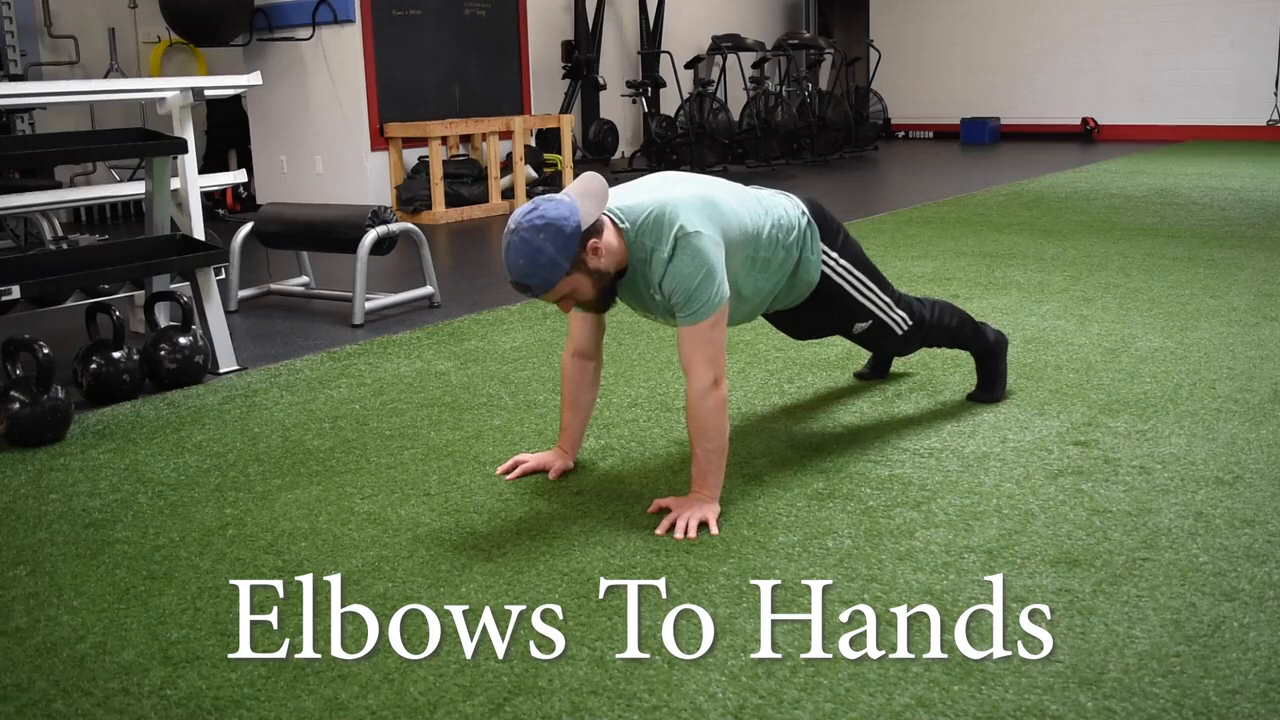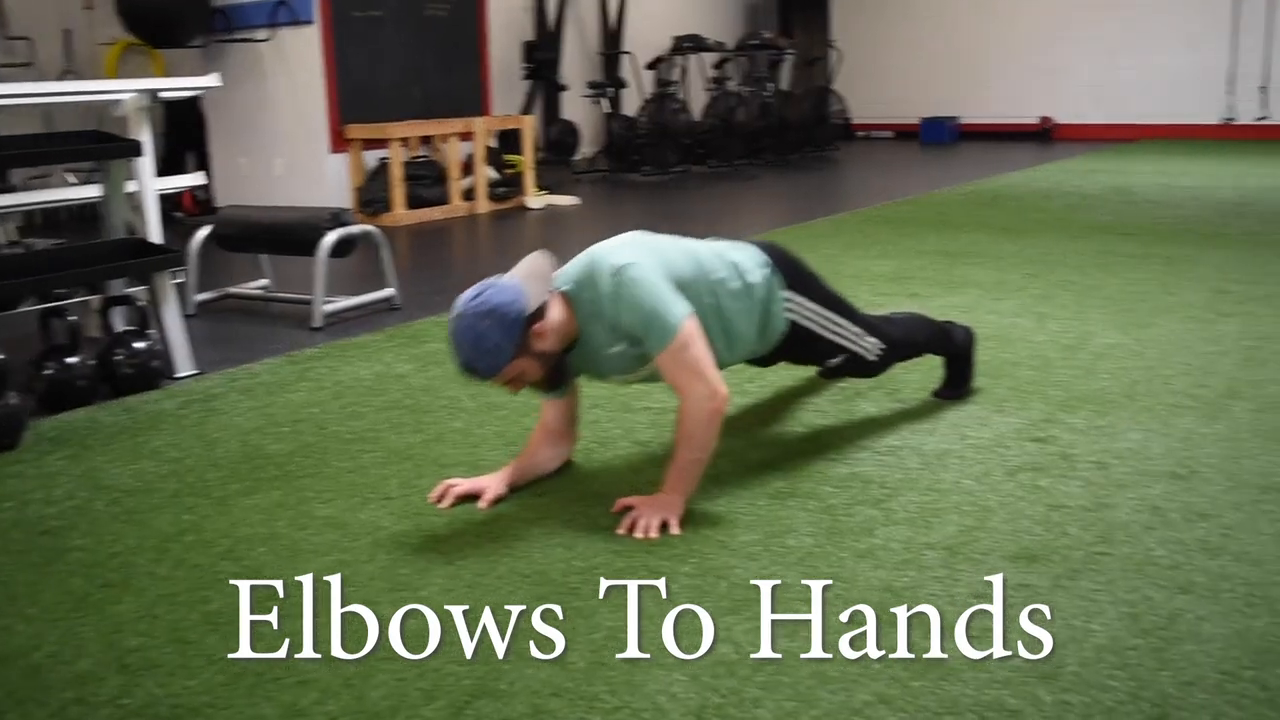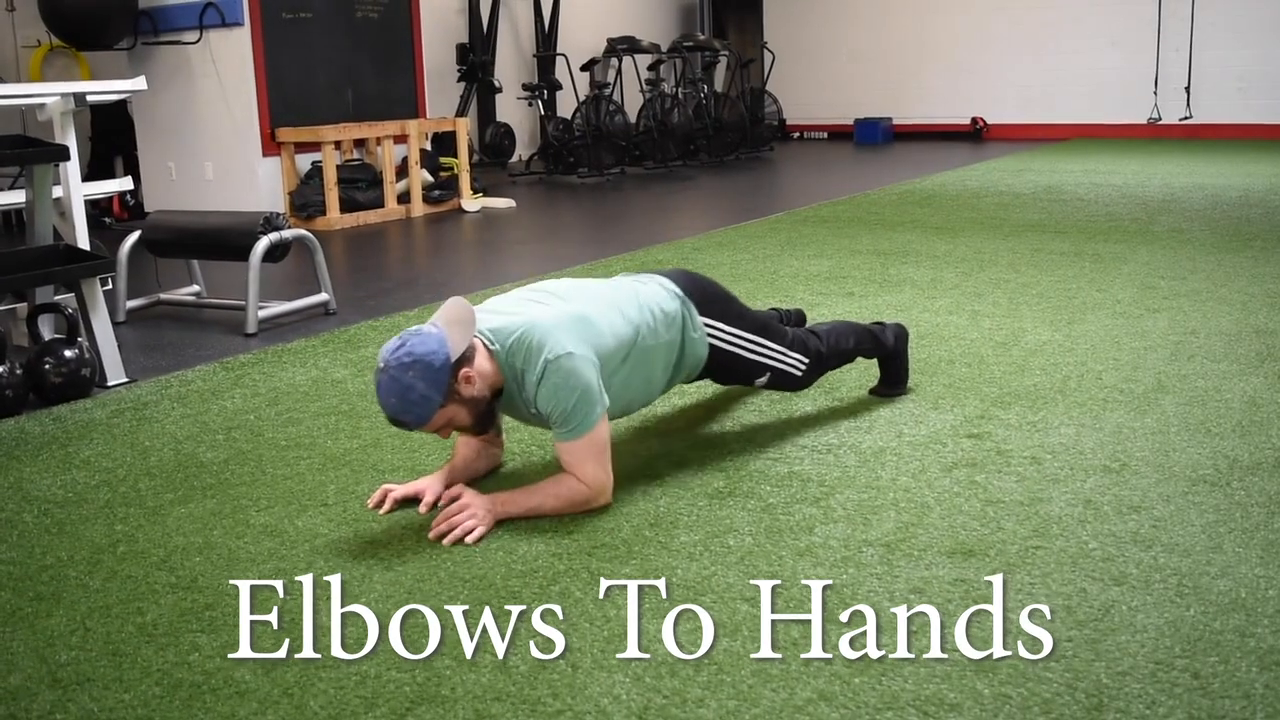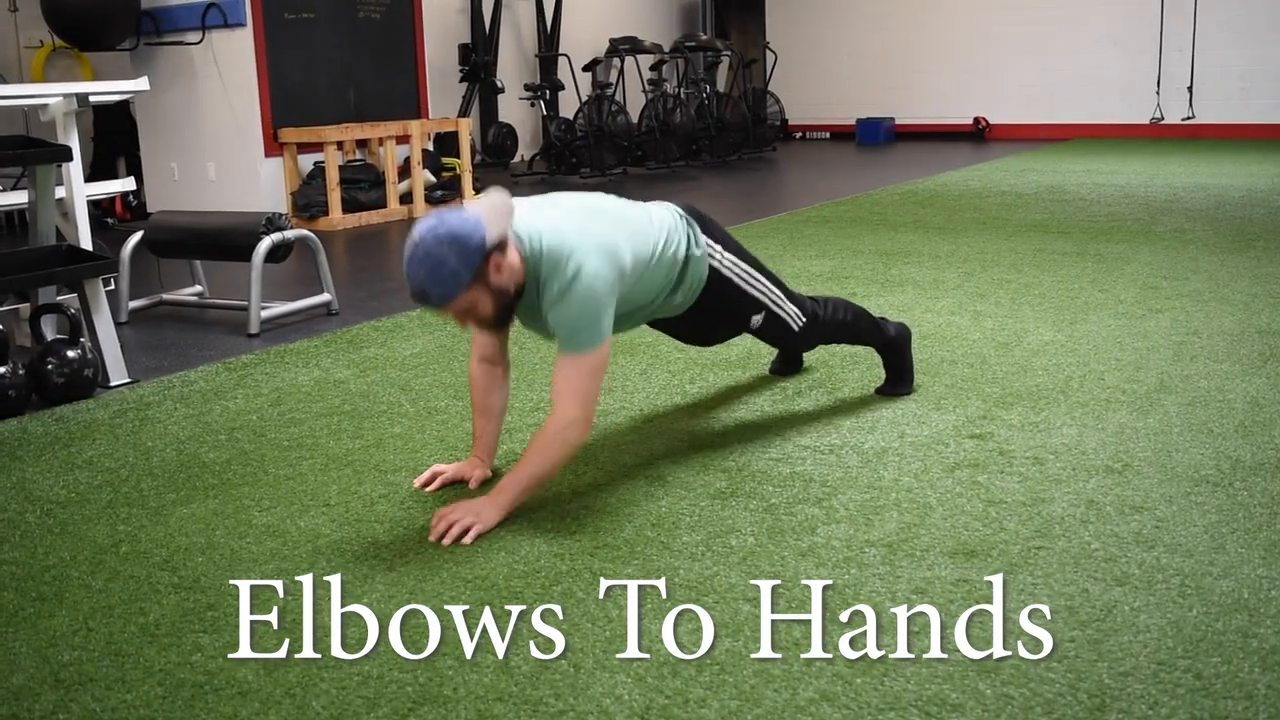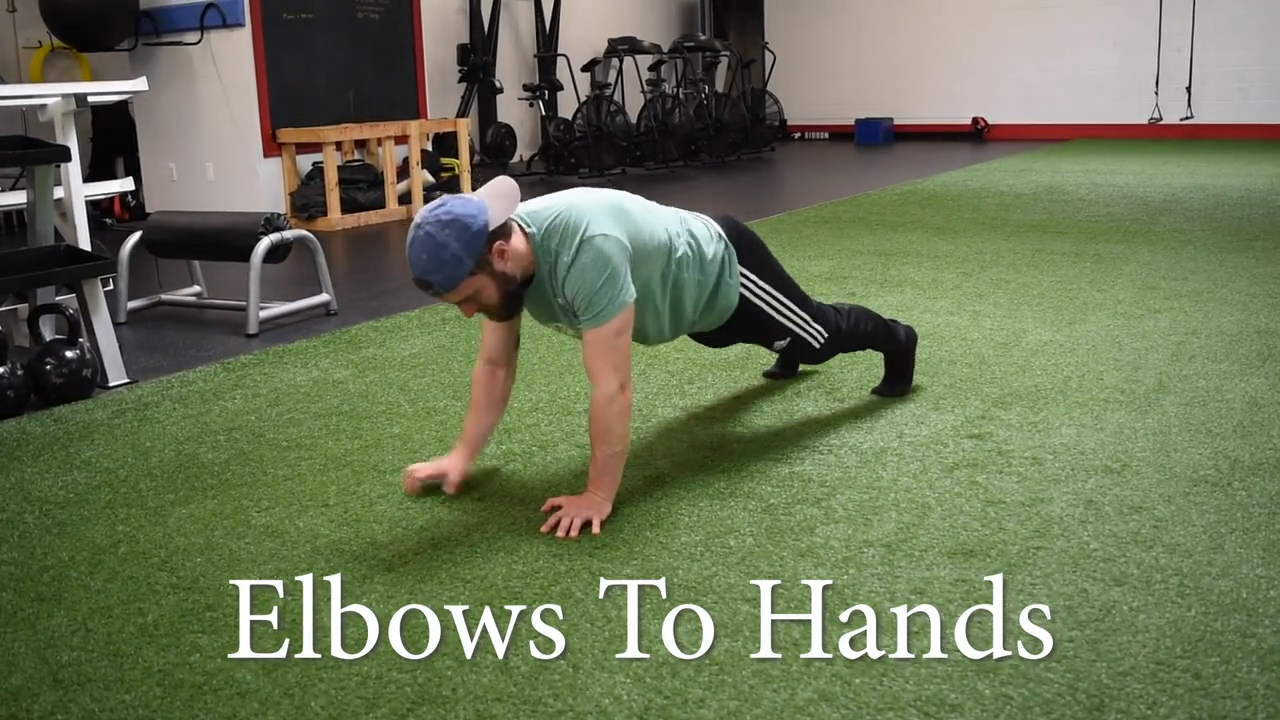
dt=1s
person 1, frame 1
left shoulder: (681, 242)
right shoulder: (581, 239)
left elbow: (707, 382)
right elbow: (582, 356)
left wrist: (705, 496)
right wrist: (565, 450)
left hip: (803, 247)
right hip: (760, 267)
left knee: (902, 324)
right knee: (822, 330)
left ankle: (984, 344)
right ankle: (883, 355)
person 1, frame 2
left shoulder: (623, 286)
right shoulder: (546, 327)
left elbow: (708, 396)
right elbow: (558, 435)
left wrist: (670, 499)
right wrist: (506, 475)
left hip: (767, 291)
right hip: (737, 321)
left knee: (871, 350)
left ankle: (952, 341)
right ankle: (834, 341)
person 1, frame 3
left shoulder: (553, 364)
right shoulder: (464, 347)
left elbow: (593, 486)
right elbow: (486, 446)
left wrist: (493, 507)
right wrist: (440, 477)
left hip: (689, 316)
right hip: (646, 299)
left knee: (803, 361)
left ankle: (885, 341)
right ankle: (782, 318)
person 1, frame 4
left shoulder: (575, 273)
right shoulder: (481, 258)
left elbow: (573, 417)
right elbow: (488, 361)
left wrist: (499, 501)
right wrist: (480, 462)
left hip: (687, 254)
right hip: (647, 292)
left knee: (796, 321)
right knee: (717, 330)
left ankle: (888, 338)
right ankle: (791, 347)
person 1, frame 5
left shoulder: (586, 250)
right shoulder: (500, 266)
left elbow: (611, 387)
right elbow: (493, 364)
left wrist: (599, 497)
right wrist: (462, 455)
left hip: (721, 272)
right hip: (688, 299)
left knee: (821, 337)
right knee: (747, 337)
left ankle: (896, 343)
right ankle: (789, 357)
